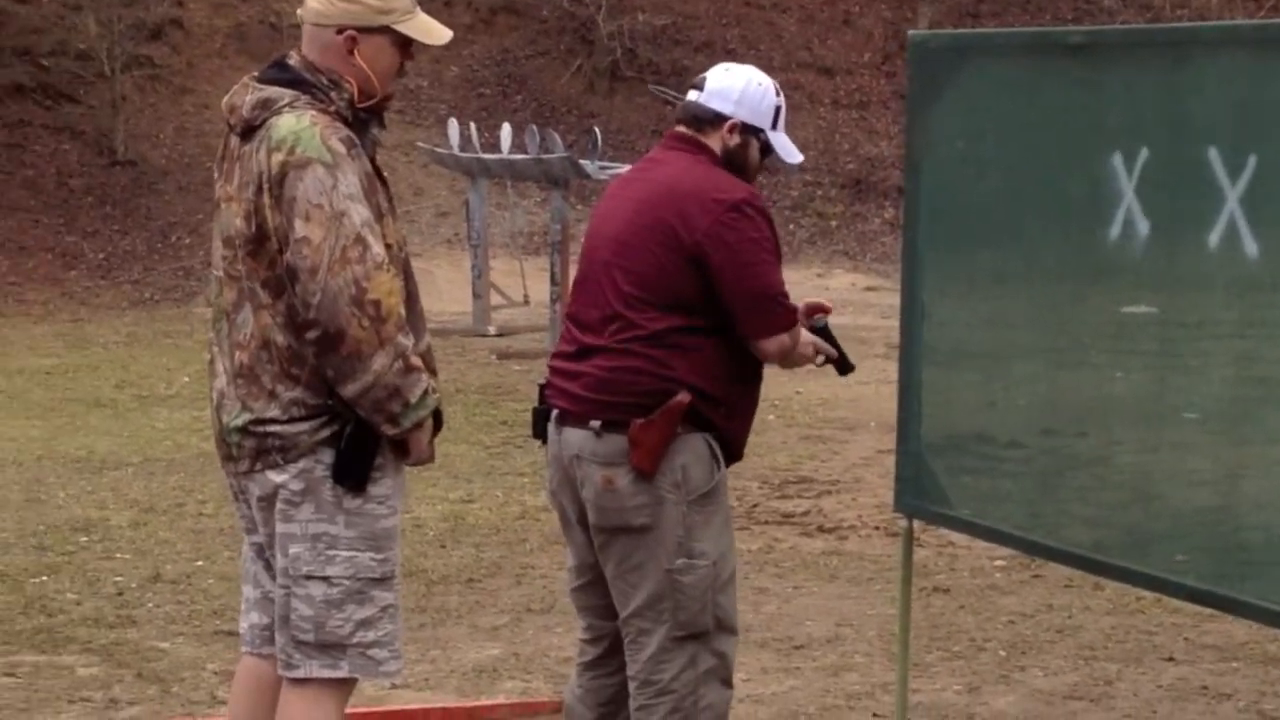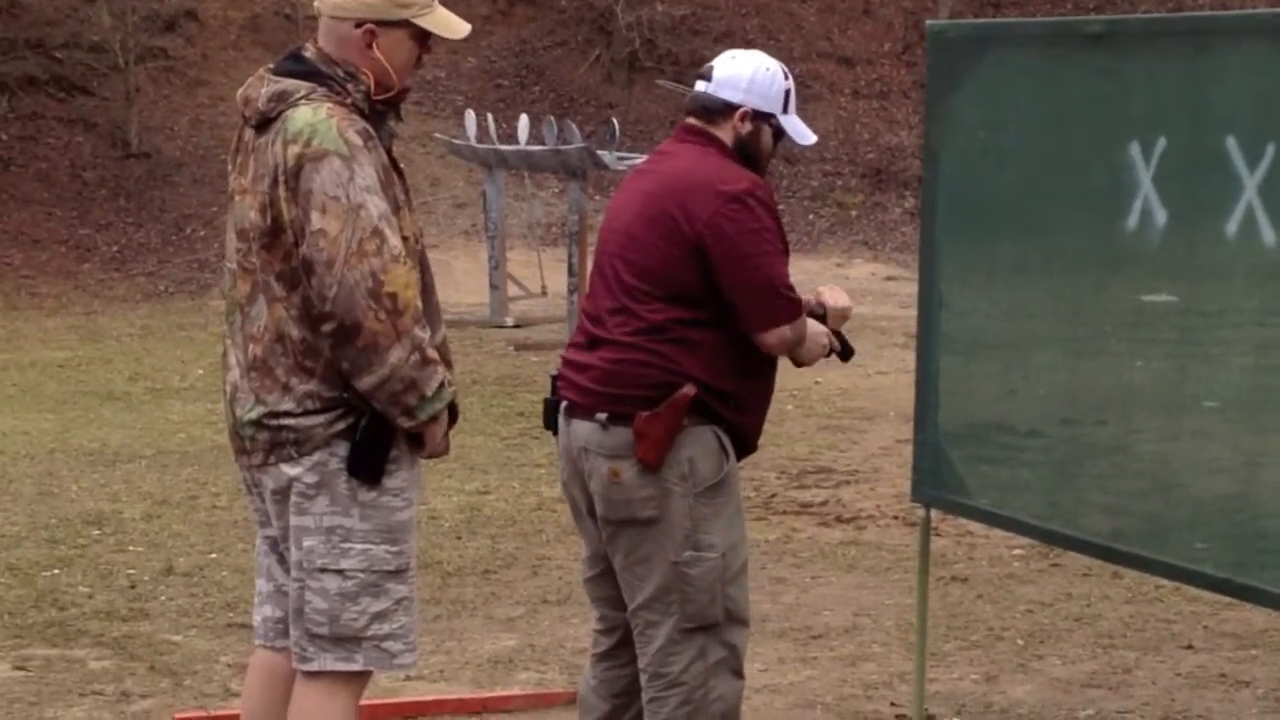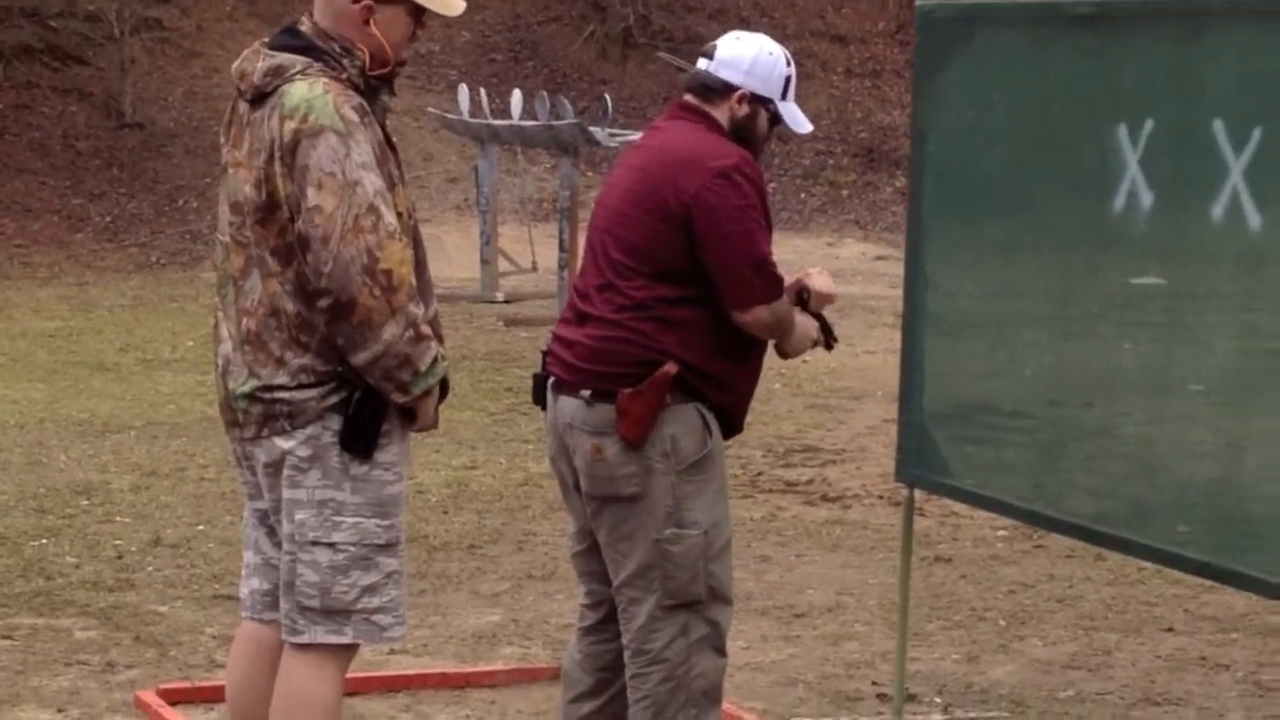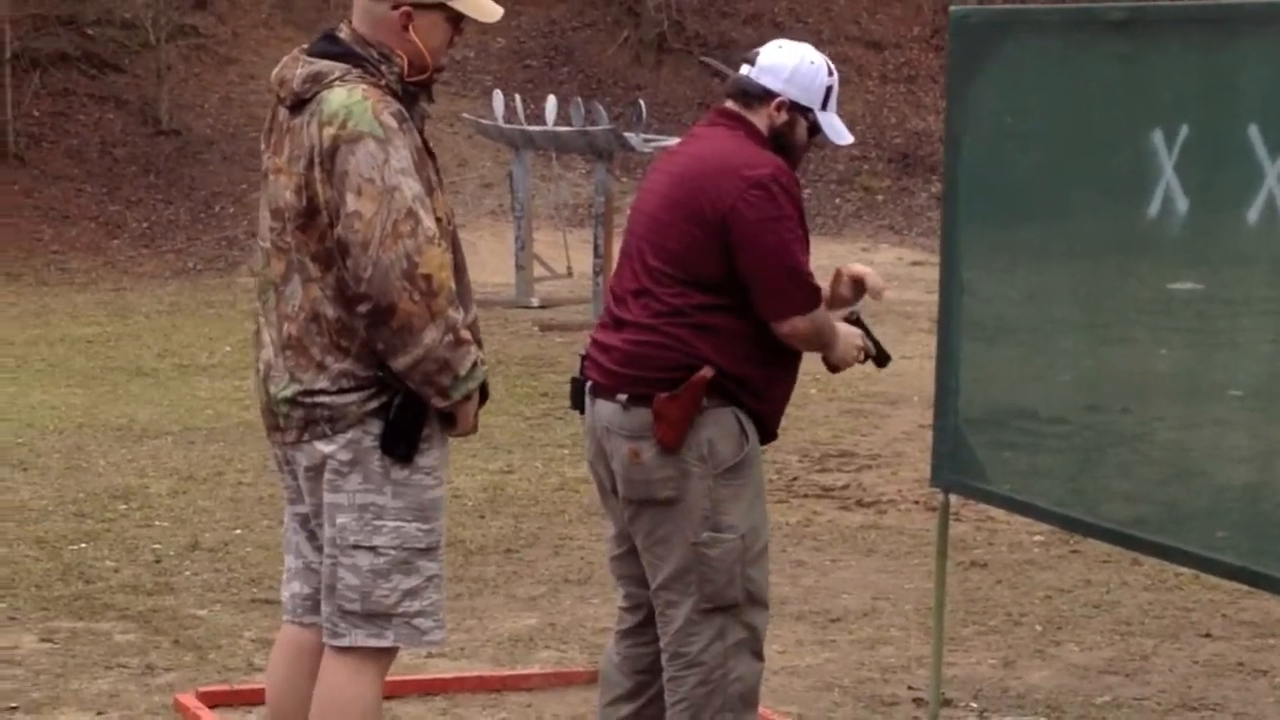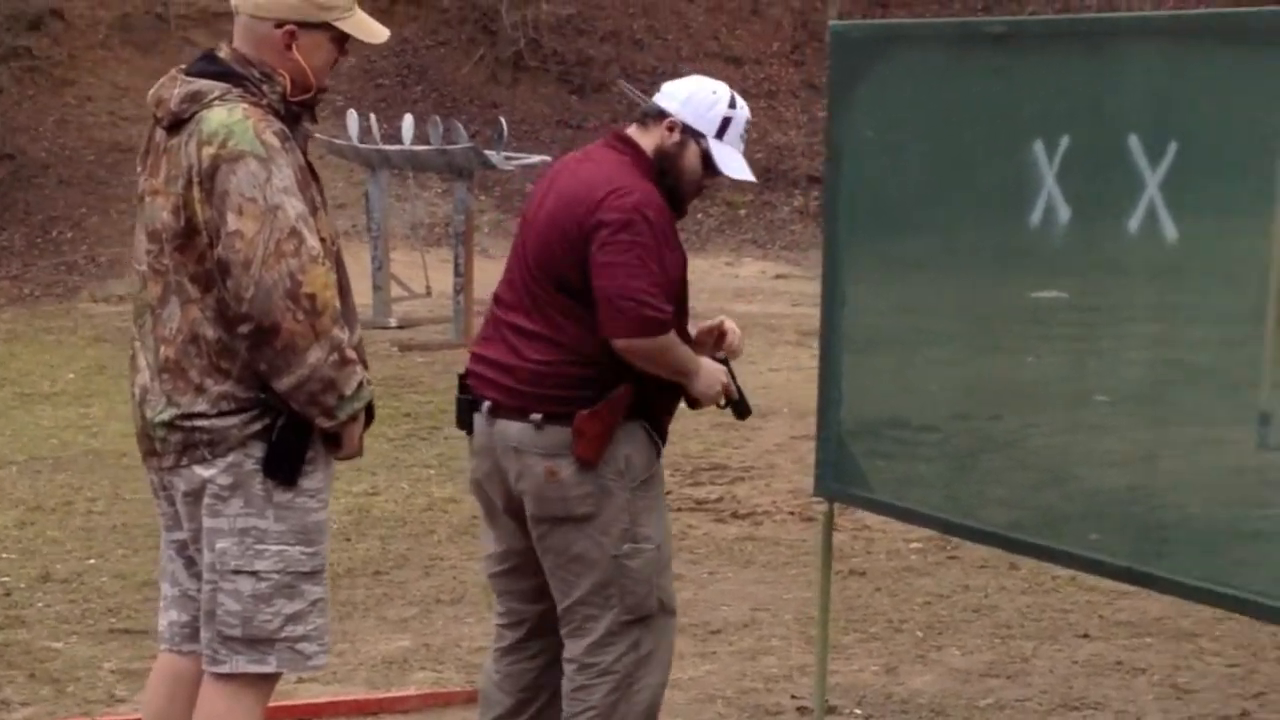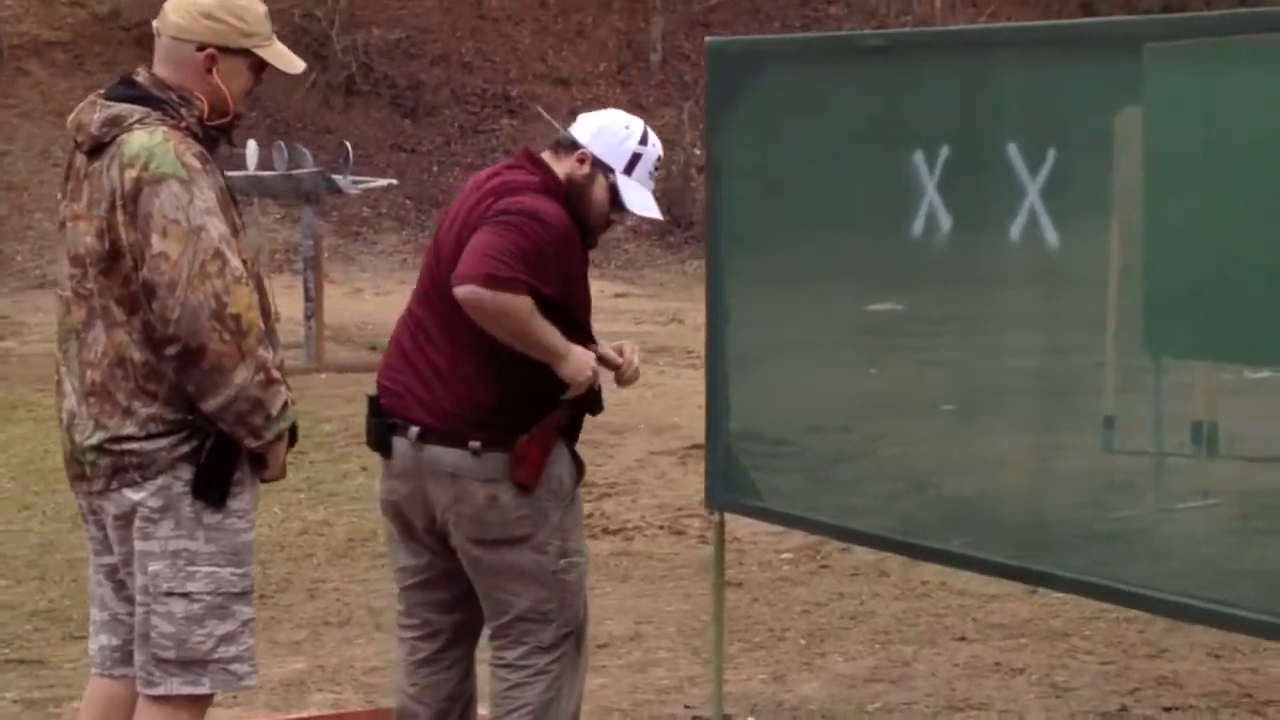
dt=0.4s
person 1, frame 1
left shoulder: (260, 128)
right shoulder: (313, 142)
right elbow: (348, 304)
right wrist: (411, 410)
left hip: (266, 424)
right hip: (324, 439)
left knee: (271, 642)
right knee: (322, 661)
person 1, frame 2
left shoulder: (274, 119)
right shoulder: (330, 133)
right elbow: (364, 297)
right wrist: (426, 401)
left hip: (277, 418)
right hip: (339, 433)
left knee: (284, 635)
right knee: (336, 655)
person 1, frame 3
left shoulder: (266, 94)
right shoulder: (325, 110)
right elbow: (359, 272)
right wrist: (419, 376)
left hip: (267, 389)
right hip: (331, 406)
left knee: (270, 610)
right knee: (323, 629)
person 1, frame 4
left shoulder: (307, 101)
right shoulder: (364, 117)
right elbow: (398, 277)
right wrist: (458, 380)
left hip: (308, 393)
right hip: (372, 410)
left knee: (311, 613)
right knee: (362, 633)
person 1, frame 5
left shoulder: (183, 121)
right shoulder: (245, 135)
right elbow: (281, 298)
right wrist: (343, 402)
left hip: (184, 418)
right hip: (251, 435)
left knee: (189, 642)
right knee: (244, 660)
person 1, frame 6
left shoulder: (102, 145)
right shoulder: (164, 158)
right elbow: (206, 319)
right wrist: (268, 421)
left hip: (110, 443)
right hip: (177, 458)
left knee: (120, 662)
person 2, frame 1
left shoulder: (632, 185)
right shoulder: (724, 200)
right elbow: (770, 341)
left wrist: (784, 321)
right wrist: (800, 343)
left hip: (576, 433)
left knee: (608, 639)
right knee: (680, 648)
person 2, frame 2
left shoulder: (652, 175)
right shoulder: (730, 190)
right elbow: (774, 331)
left wrist: (804, 304)
right wrist: (810, 336)
left hip: (591, 427)
right hip: (660, 444)
left knee: (624, 633)
right knee: (693, 641)
person 2, frame 3
left shoulder: (653, 149)
right shoulder: (720, 166)
right elbow: (753, 308)
left wrist: (789, 291)
right wrist: (794, 325)
left hip: (582, 405)
right hip: (646, 422)
left knee: (610, 608)
right knee: (676, 617)
person 2, frame 4
left shoulder: (690, 155)
right shoulder: (756, 175)
right elbow: (790, 319)
left wrist: (828, 295)
right wrist: (835, 338)
left hip: (619, 410)
right hip: (683, 426)
left knee: (647, 611)
right knee: (715, 618)
person 2, frame 5
left shoulder: (582, 169)
right shoulder: (631, 200)
right elbow: (635, 333)
left wrist: (689, 337)
right wrist: (695, 371)
left hip: (501, 424)
right hip: (577, 441)
left knee: (526, 623)
right knee: (619, 632)
person 2, frame 6
left shoulder: (501, 186)
right shoulder: (537, 213)
right elbow: (481, 291)
left wrist: (591, 352)
right wrist: (563, 354)
left hip: (411, 444)
right hip: (492, 458)
left knee: (432, 634)
right knee: (539, 643)
